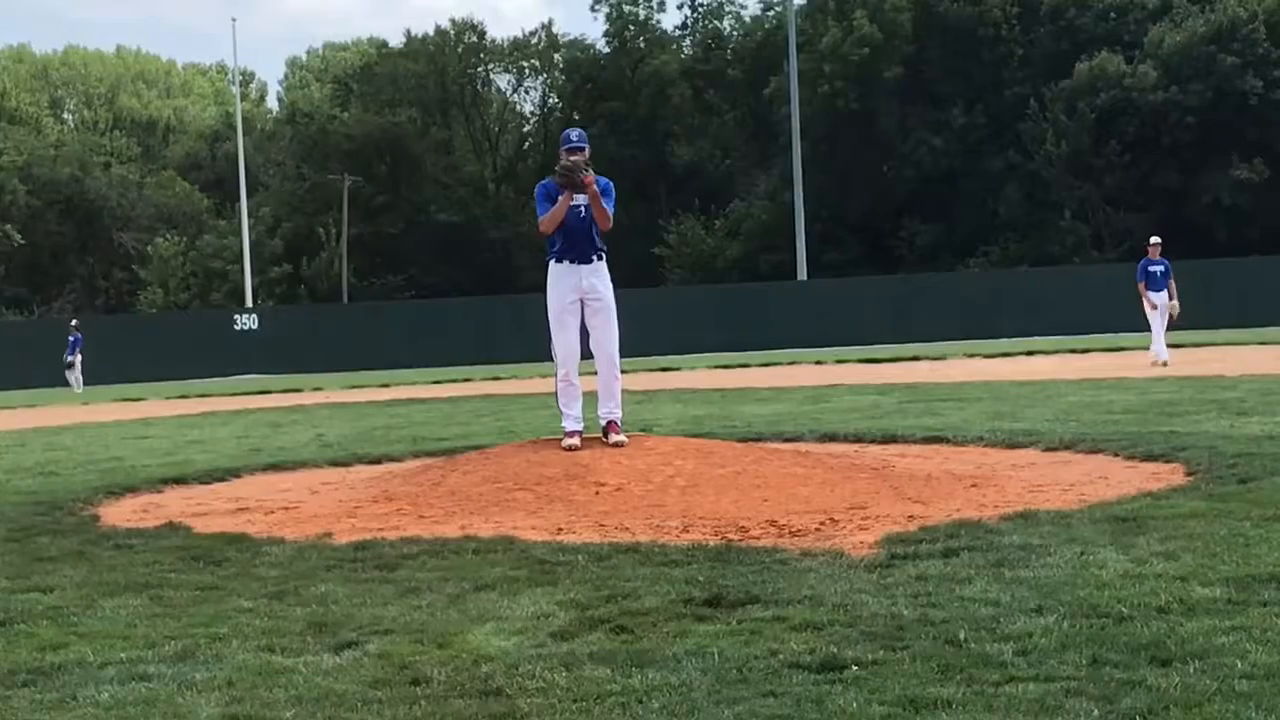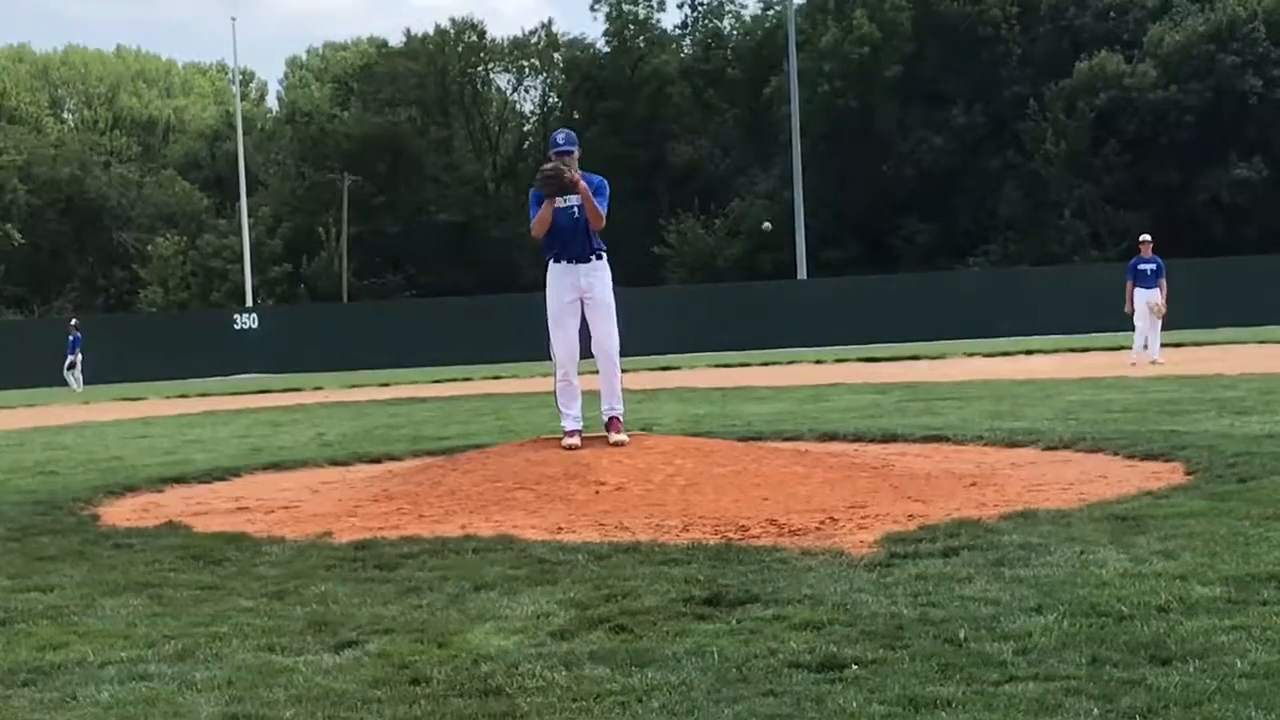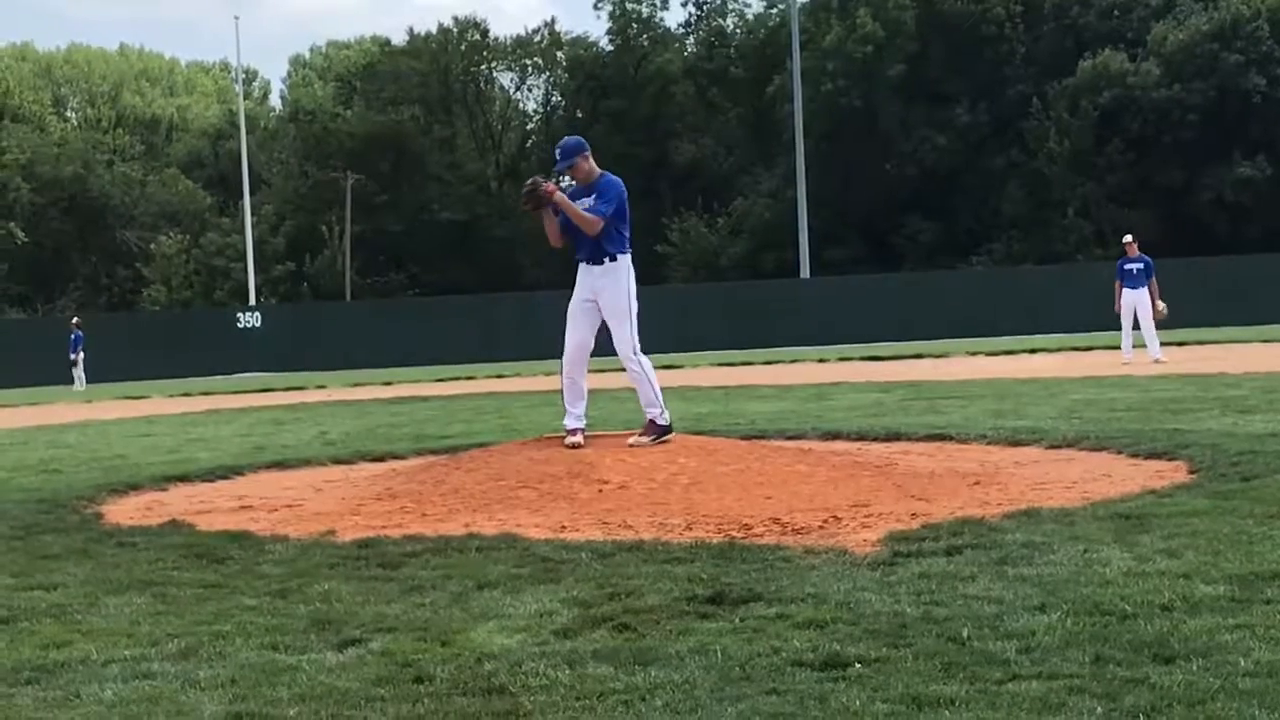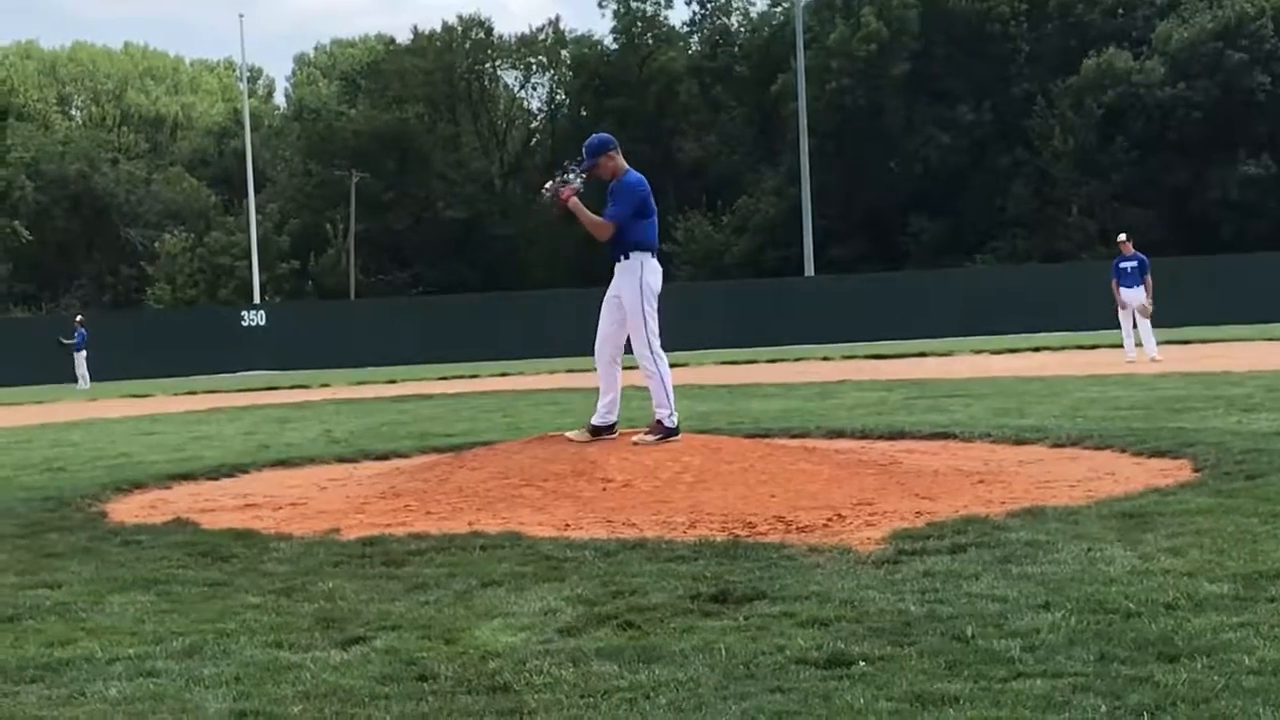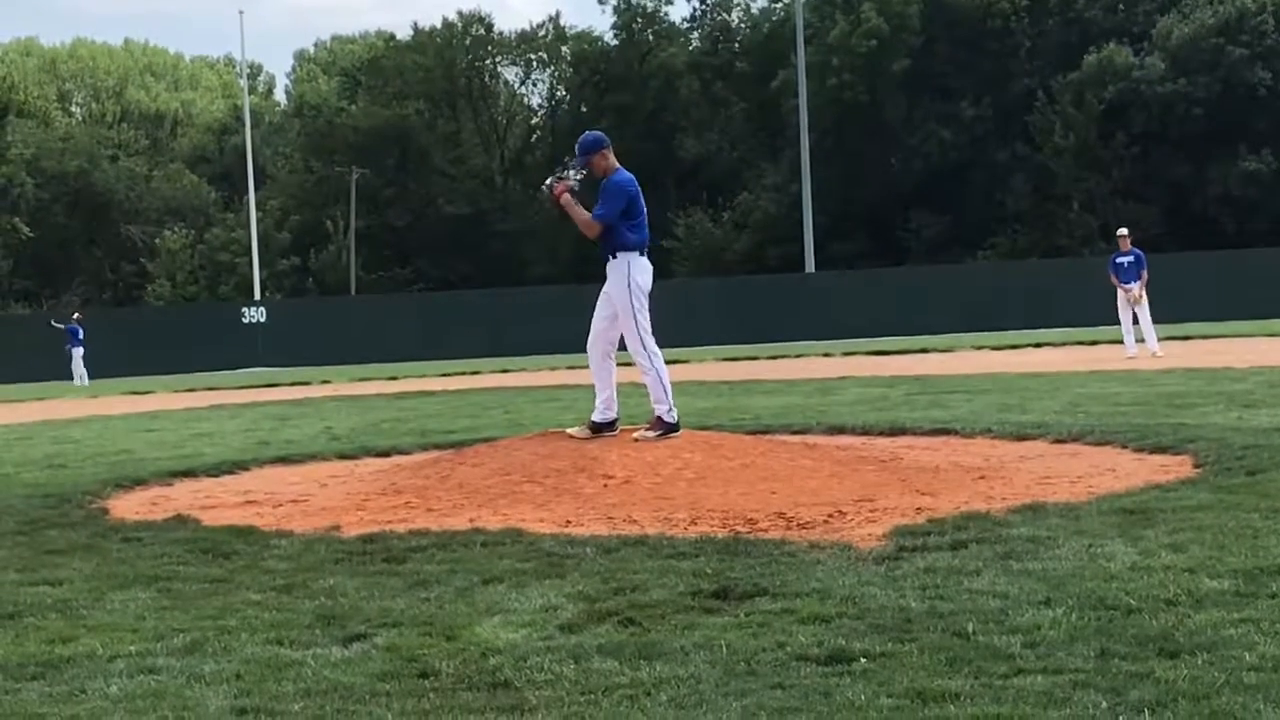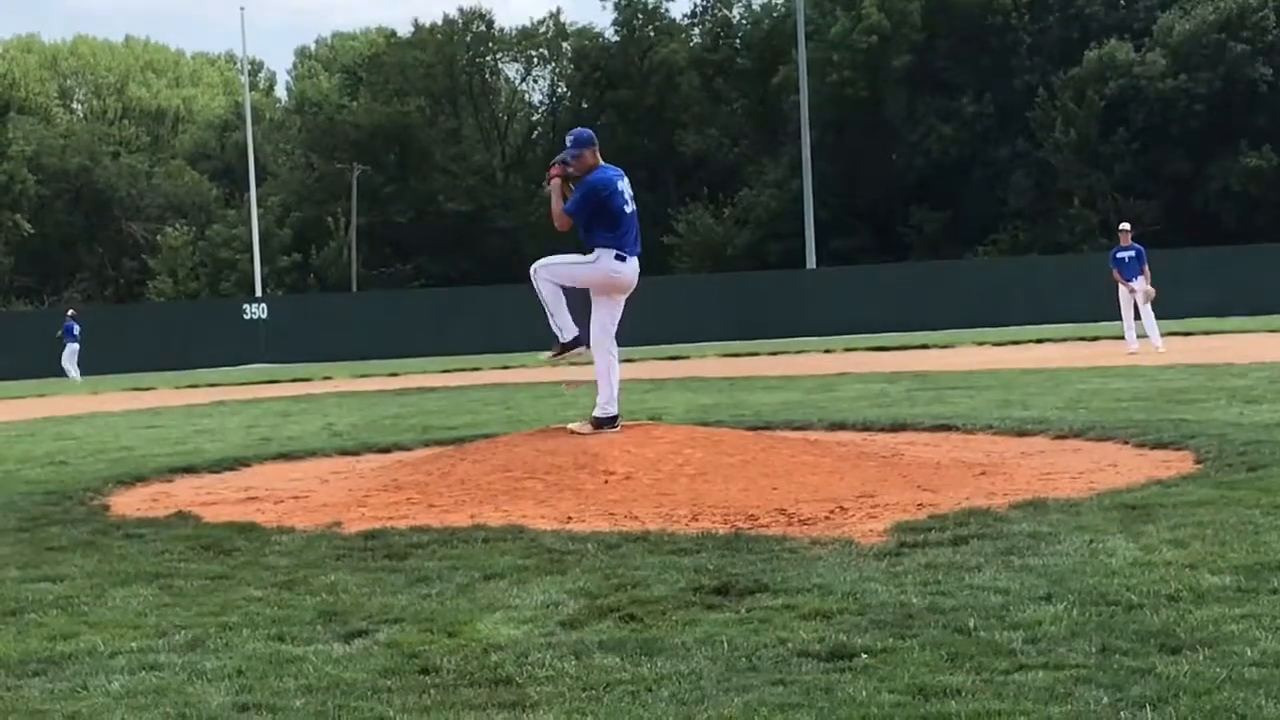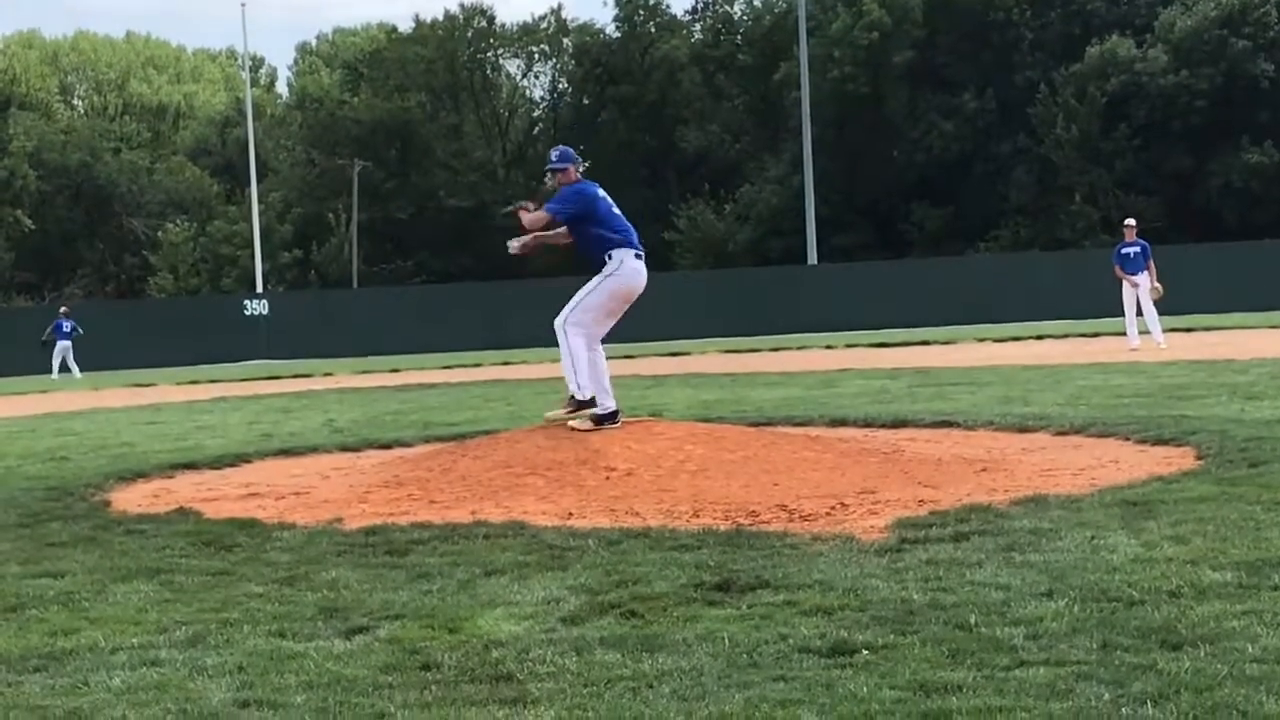
dt=0.4s
person 1, frame 1
left shoulder: (603, 185)
right shoulder: (547, 188)
left elbow: (606, 224)
right elbow: (545, 227)
left wrist: (593, 193)
right wrist: (567, 194)
left hip: (596, 271)
right hip: (561, 273)
left knee: (607, 350)
right knee: (565, 355)
left ankle: (611, 421)
right ankle: (572, 425)
person 1, frame 2
left shoulder: (596, 183)
right shoulder: (541, 190)
left elbow: (599, 222)
right elbow: (537, 232)
left wrist: (582, 190)
right wrist: (549, 198)
left hip: (595, 269)
right hip: (560, 273)
left knee: (607, 347)
right knee: (563, 354)
left ankle: (613, 418)
right ankle: (571, 425)
person 1, frame 3
left shoulder: (611, 185)
right shoulder: (575, 194)
left elbow: (593, 226)
right elbow: (558, 241)
left wrist: (561, 200)
right wrist: (546, 208)
left hip: (615, 271)
right hip: (586, 274)
left knee: (628, 350)
right knee: (573, 353)
left ankle: (659, 420)
right ankle: (574, 423)
person 1, frame 4
left shoulder: (632, 184)
right shoulder: (618, 186)
left elbow: (604, 232)
right elbow: (604, 230)
left wrist: (574, 204)
right wrist: (575, 205)
left hip: (638, 268)
right hip: (623, 271)
left knee: (646, 347)
right knee: (606, 349)
left ankle: (667, 421)
right ankle: (605, 421)
person 1, frame 5
left shoulder: (618, 184)
right shoulder: (620, 181)
left elbow: (592, 230)
right elbow: (600, 222)
left wrist: (565, 199)
right wrist: (570, 201)
left hip: (628, 267)
right hip: (621, 267)
left knee: (640, 343)
right knee: (599, 345)
left ankle: (667, 417)
right ankle: (605, 418)
person 1, frame 6
left shoulder: (594, 181)
right shoulder: (616, 174)
left elbow: (562, 223)
left wrist: (555, 183)
right wrist: (567, 184)
left hip: (606, 263)
right hip: (626, 267)
left knee: (541, 270)
right knee: (603, 340)
left ankle: (569, 337)
right ankle: (607, 415)
person 1, frame 7
left shoulder: (576, 191)
right shoulder: (587, 193)
left elbow: (534, 221)
right elbow: (570, 233)
left wrist: (522, 211)
right wrist: (531, 240)
left hip: (622, 266)
right hip: (628, 269)
left knee: (567, 325)
right knee: (586, 338)
left ankle: (581, 397)
right ankle: (605, 410)
